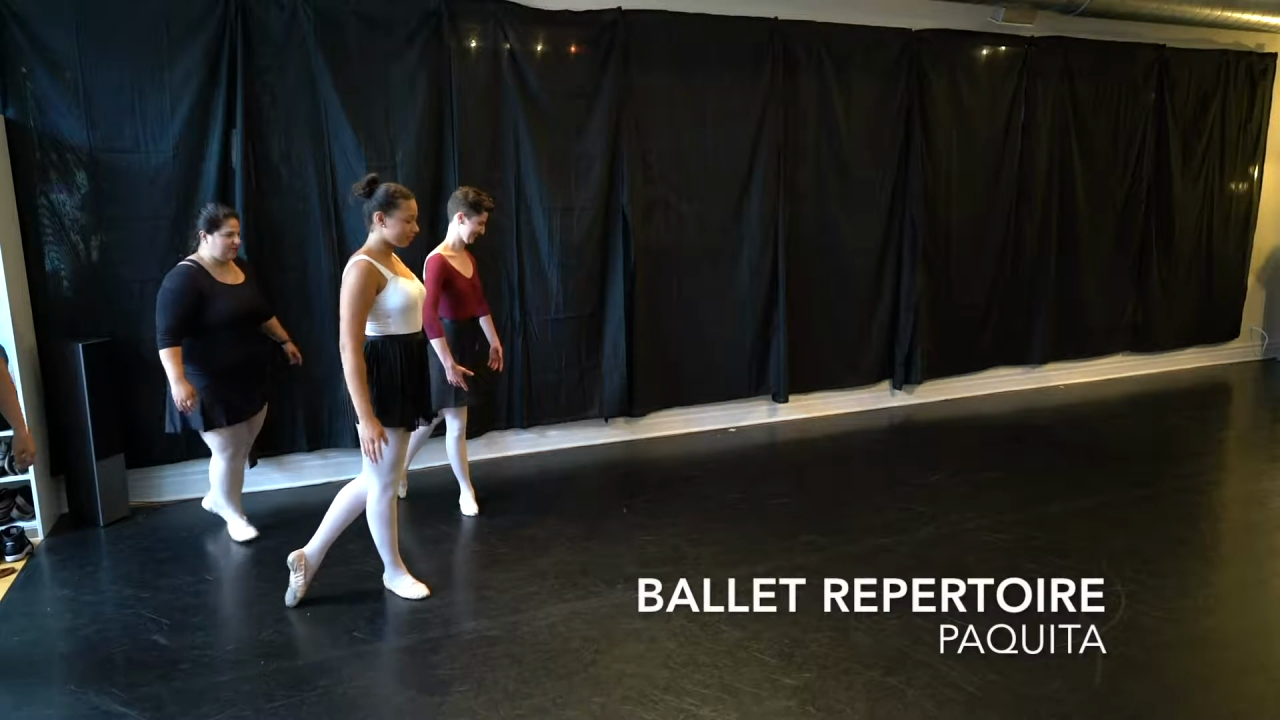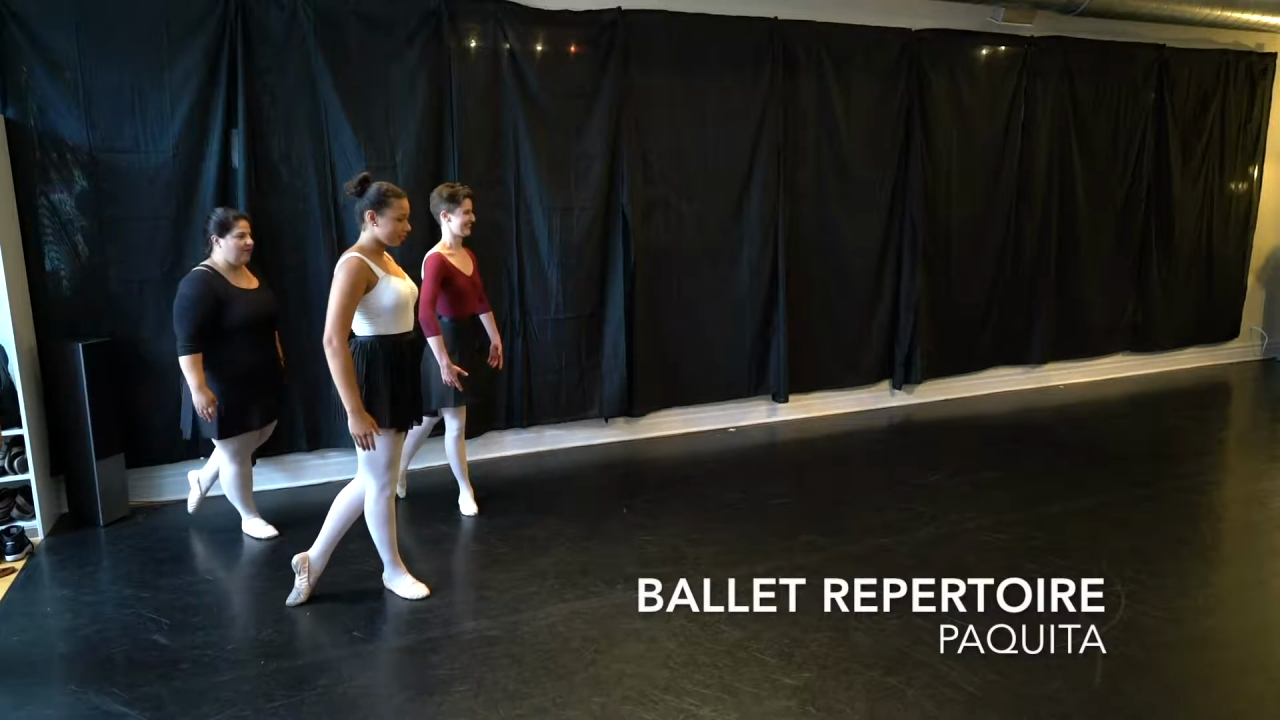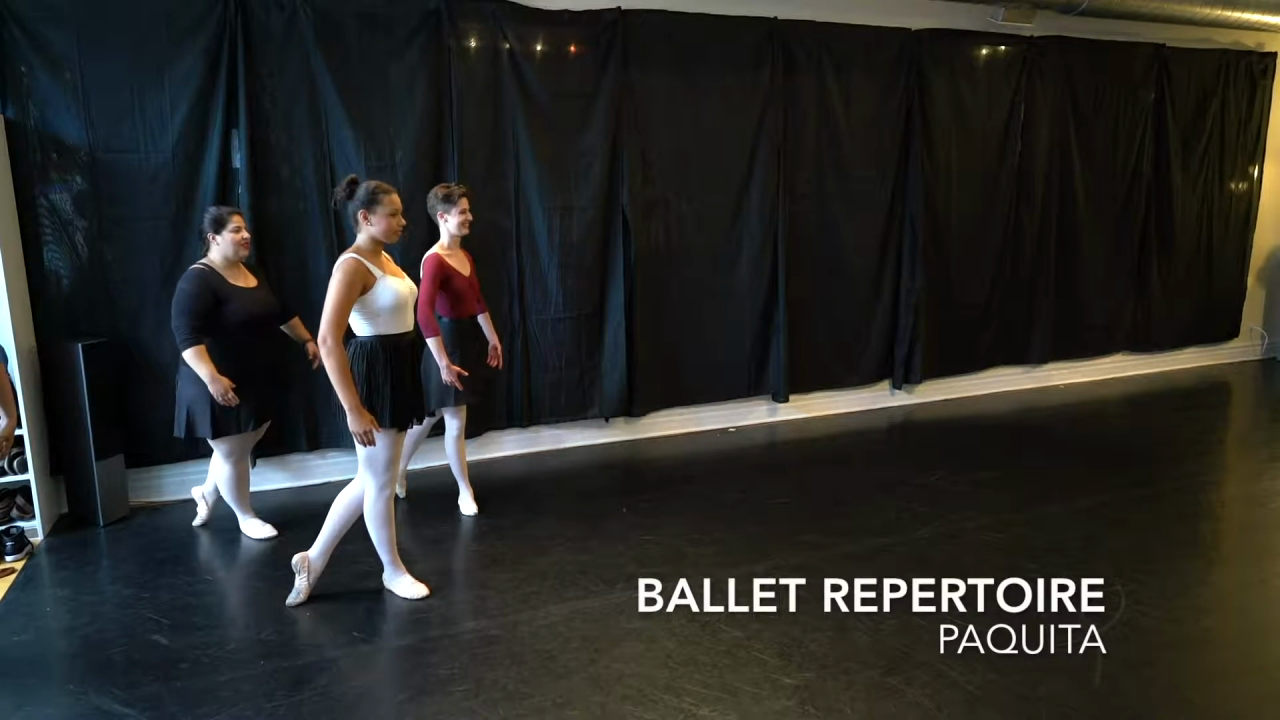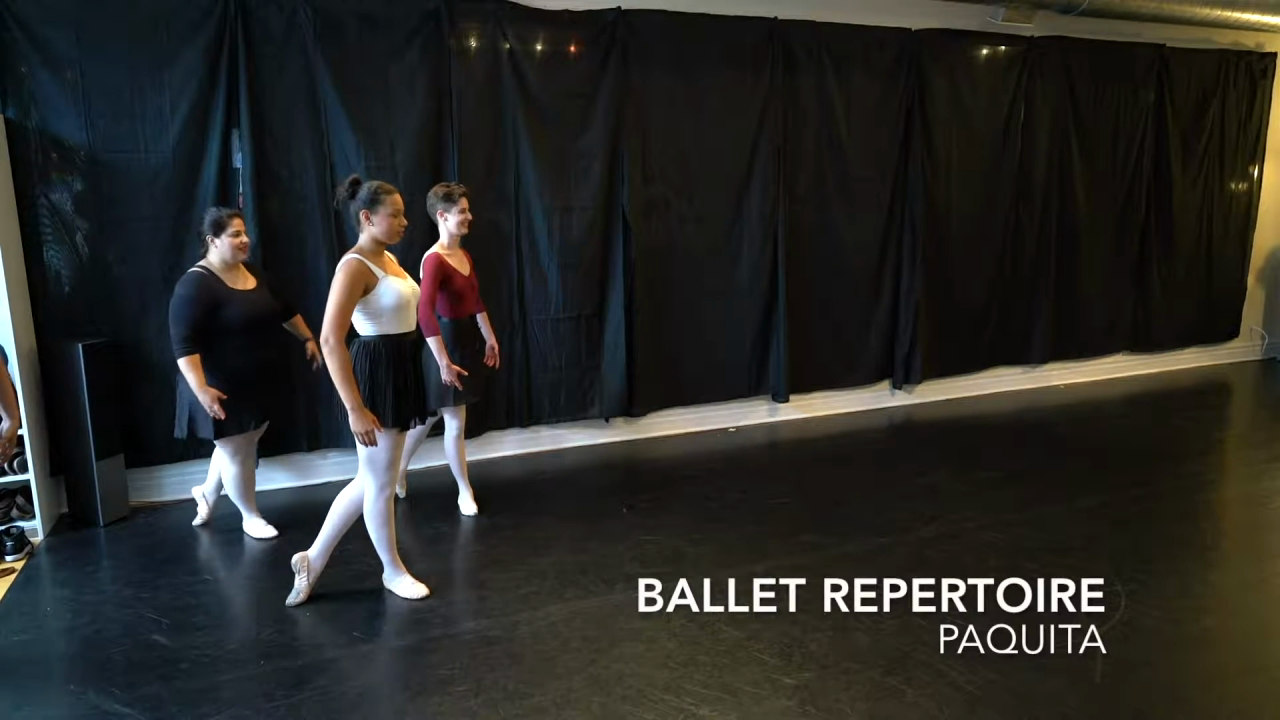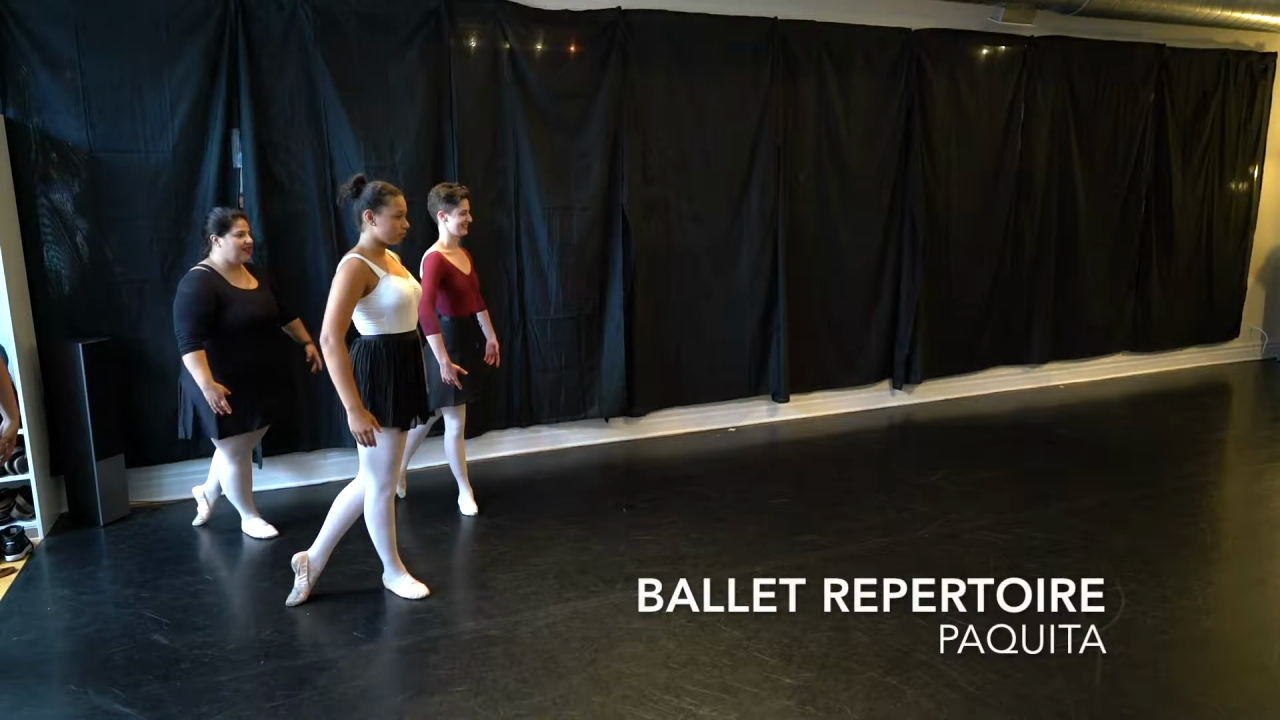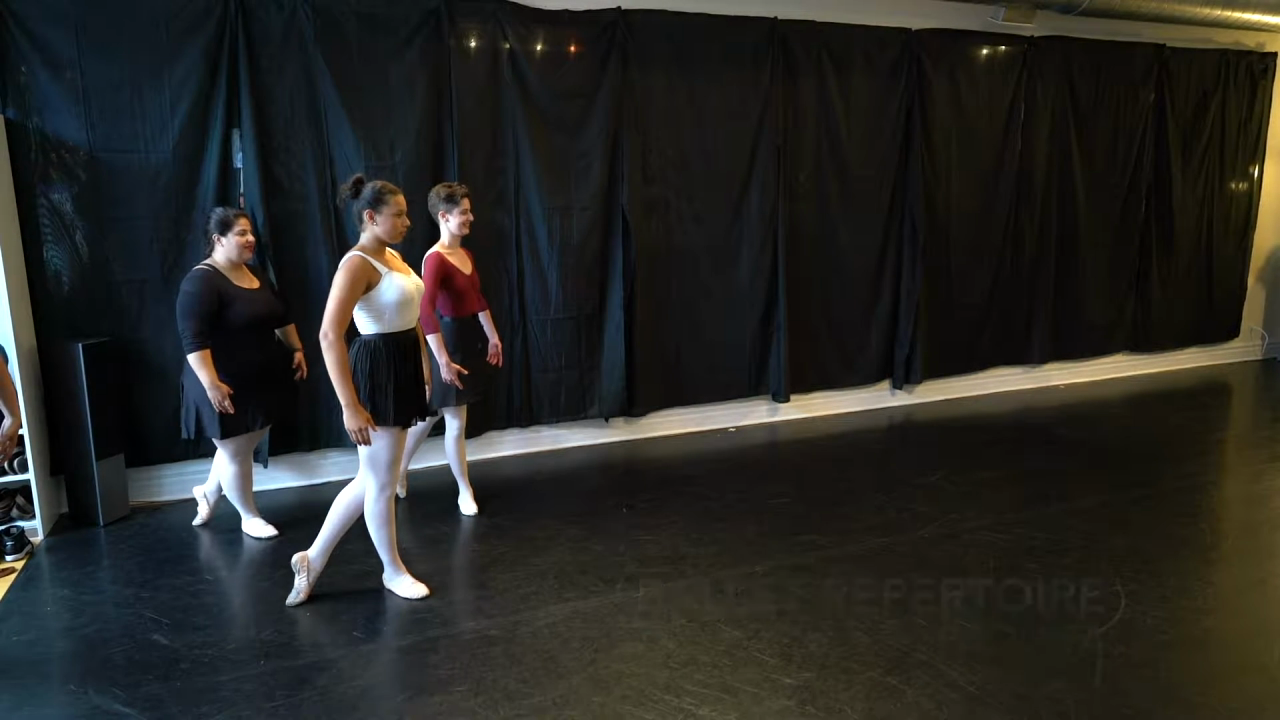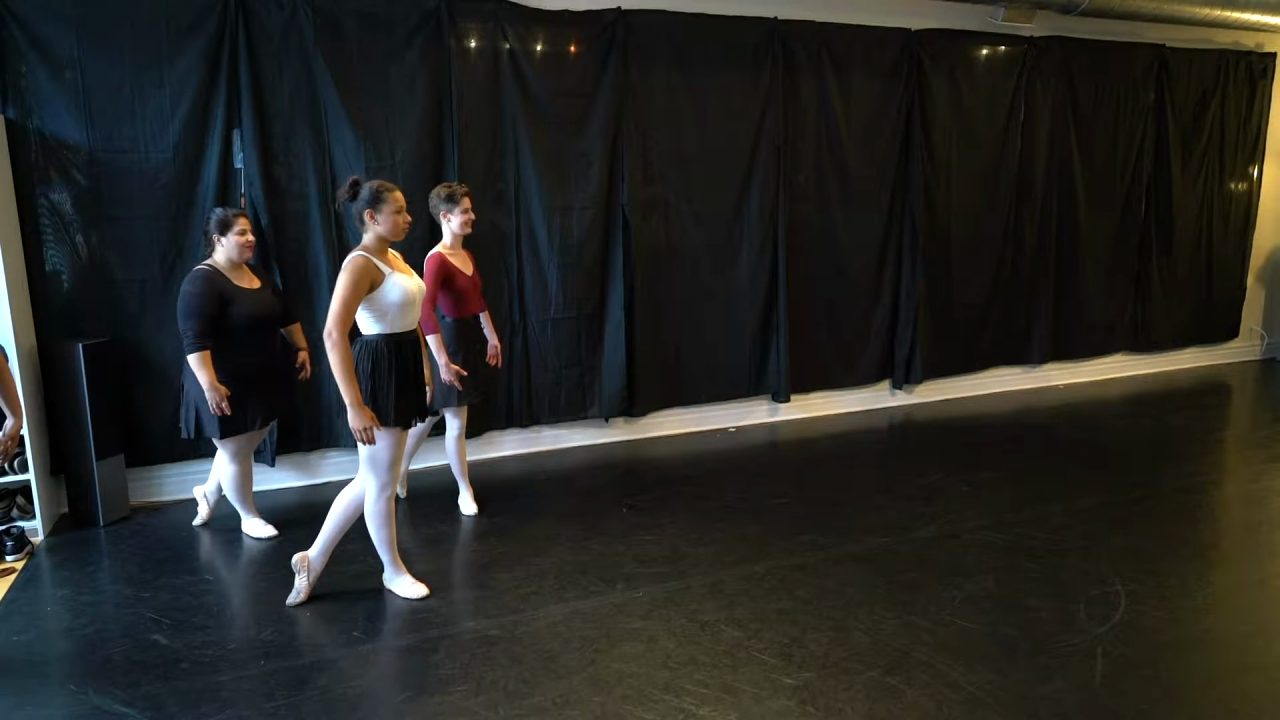
dt=0.5s
person 1, frame 1
left shoulder: (392, 259)
right shoulder: (364, 268)
right elbow: (350, 346)
left wrist: (408, 384)
right wrist: (366, 417)
left hip: (405, 372)
right hip: (381, 376)
left knee: (375, 479)
right knee: (384, 482)
left ankle: (309, 556)
right ankle: (394, 570)
person 1, frame 2
left shoulder: (385, 258)
right shoulder: (355, 265)
right elbow: (334, 340)
left wrist: (401, 382)
right wrist: (355, 411)
left hip: (396, 371)
right hip: (374, 375)
left knee: (370, 479)
right knee: (381, 483)
left ankle: (314, 560)
right ankle: (393, 570)
person 1, frame 3
left shoulder: (384, 258)
right shoulder: (353, 266)
right elbow: (328, 340)
left wrist: (404, 379)
right wrist: (353, 408)
left hip: (398, 369)
right hip: (374, 373)
left knee: (370, 478)
right knee: (380, 482)
left ankle: (314, 559)
right ankle: (393, 570)
person 1, frame 4
left shoulder: (388, 259)
right shoulder: (355, 267)
right elbow: (330, 339)
left wrist: (409, 379)
right wrist: (355, 408)
left hip: (400, 370)
right hip: (375, 373)
left knee: (370, 478)
right knee: (380, 483)
left ankle: (313, 559)
right ankle: (392, 570)
person 1, frame 5
left shoulder: (392, 259)
right shoulder: (356, 267)
right elbow: (331, 339)
left wrist: (420, 376)
right wrist: (354, 408)
left hip: (403, 369)
right hip: (377, 373)
left knee: (371, 479)
right knee: (381, 483)
left ankle: (313, 559)
right ankle: (393, 570)
person 1, frame 6
left shoulder: (393, 256)
right shoulder: (357, 264)
right elbow: (330, 335)
left wrist: (425, 370)
right wrist: (350, 406)
left hip: (402, 368)
right hip: (377, 371)
left knee: (371, 478)
right knee: (381, 482)
left ankle: (313, 559)
right ankle: (393, 570)
person 1, frame 7
left shoulder: (394, 257)
right shoulder: (361, 264)
right elbow: (334, 335)
left wrist: (425, 372)
right wrist: (355, 404)
left hip: (403, 367)
right hip: (378, 370)
left knee: (371, 478)
right knee: (381, 482)
left ankle: (313, 559)
right ankle: (393, 570)
person 2, frame 1
left shoulder: (469, 257)
right shoulder: (437, 261)
left elbow: (480, 303)
right elbow: (429, 317)
left wrist: (494, 341)
right wrist: (448, 363)
left hip: (470, 340)
right hip: (448, 342)
left knee: (433, 416)
right knee: (457, 424)
left ankle: (399, 472)
right ankle: (466, 491)
person 2, frame 2
left shoulder: (469, 255)
right shoulder: (436, 260)
left elbow: (481, 300)
right elbow: (426, 314)
left wrist: (495, 338)
right wrist: (444, 361)
left hip: (470, 339)
right hip: (448, 341)
left knee: (431, 415)
right knee: (456, 424)
left ankle: (398, 472)
right ankle: (465, 491)
person 2, frame 3
left shoulder: (465, 256)
right shoulder: (434, 260)
left elbow: (477, 301)
right elbow: (425, 314)
left wrist: (492, 338)
right wrist: (442, 362)
left hip: (468, 338)
right hip: (448, 340)
left knee: (431, 415)
right knee: (456, 424)
left ankle: (397, 472)
right ankle: (465, 491)
person 2, frame 4
left shoulder: (465, 255)
right shoulder: (434, 260)
right elbow: (425, 313)
left wrist: (490, 338)
right wrist: (443, 361)
left hip: (468, 339)
right hip: (447, 340)
left knee: (430, 415)
right knee: (455, 424)
left ankle: (398, 472)
right ankle: (465, 491)
person 2, frame 5
left shoulder: (465, 254)
right shoulder: (434, 259)
left elbow: (476, 299)
right elbow: (426, 311)
left wrist: (490, 336)
right wrist: (443, 359)
left hip: (468, 337)
right hip: (447, 340)
left knee: (430, 413)
right knee: (455, 423)
left ankle: (398, 472)
right ankle: (464, 491)
person 2, frame 6
left shoulder: (466, 254)
right shoulder: (435, 259)
left elbow: (478, 299)
right elbow: (426, 311)
left wrist: (492, 336)
right wrist: (442, 359)
left hip: (470, 338)
right hip: (449, 340)
left knee: (431, 414)
right knee: (456, 423)
left ankle: (398, 472)
right ankle: (465, 491)
person 2, frame 7
left shoulder: (467, 255)
right shoulder: (437, 260)
right elbow: (426, 312)
left wrist: (492, 338)
right wrist: (442, 360)
left hip: (471, 338)
right hip: (451, 340)
left knee: (431, 414)
right knee: (457, 423)
left ankle: (399, 472)
right ankle: (465, 492)
person 3, frame 1
left shoulder: (241, 268)
right shoulder: (185, 278)
left elbow: (261, 311)
right elbow: (168, 335)
left wrist: (285, 341)
right wrist: (178, 381)
left hip: (250, 376)
right hip: (211, 383)
left knee: (243, 445)
right knee: (228, 451)
left ankle: (215, 497)
right ankle: (234, 516)
person 3, frame 2
left shoulder: (250, 274)
right shoulder: (200, 284)
left elbow: (268, 321)
right elbow: (187, 342)
left wrist: (278, 358)
right wrist: (199, 388)
left hip: (261, 380)
right hip: (225, 388)
left knee: (253, 441)
right knee: (237, 453)
left ankle: (203, 479)
right ankle: (250, 517)
person 3, frame 3
left shoulder: (250, 272)
right shoulder: (198, 280)
left elbow: (281, 312)
right elbow: (187, 336)
left wrist: (307, 340)
right wrist: (211, 377)
left hip: (258, 382)
right hip: (222, 387)
left knee: (242, 446)
right knee: (232, 453)
left ankle: (207, 492)
right ankle: (246, 517)
person 3, frame 4
left shoulder: (251, 272)
right shoulder: (196, 285)
left elbow: (283, 308)
right elbow: (184, 344)
left wrist: (308, 339)
right wrist: (200, 388)
left hip: (258, 382)
right hip: (222, 389)
left knee: (241, 445)
right knee: (238, 451)
left ankle: (208, 492)
right ankle: (251, 516)
person 3, frame 5
left shoulder: (254, 273)
right shoulder: (199, 283)
left elbow: (282, 312)
right elbow: (189, 341)
left wrist: (307, 342)
right wrist: (206, 384)
left hip: (260, 381)
right hip: (224, 388)
left knee: (243, 445)
right knee: (236, 451)
left ankle: (208, 492)
right ankle: (249, 516)
person 3, frame 6
left shoulder: (254, 274)
right shoulder: (202, 282)
left elbow: (281, 315)
right elbow: (194, 340)
left wrist: (296, 349)
right wrist: (211, 383)
left hip: (261, 380)
right hip: (226, 387)
left knee: (245, 445)
right knee: (236, 451)
left ankle: (209, 492)
right ankle: (249, 516)
person 3, frame 7
left shoulder: (256, 273)
right shoulder: (202, 282)
left elbow: (284, 313)
right elbow: (194, 340)
left wrist: (301, 348)
right wrist: (209, 384)
left hip: (262, 381)
right hip: (226, 387)
left knee: (246, 445)
right knee: (236, 451)
left ankle: (209, 492)
right ankle: (249, 517)
